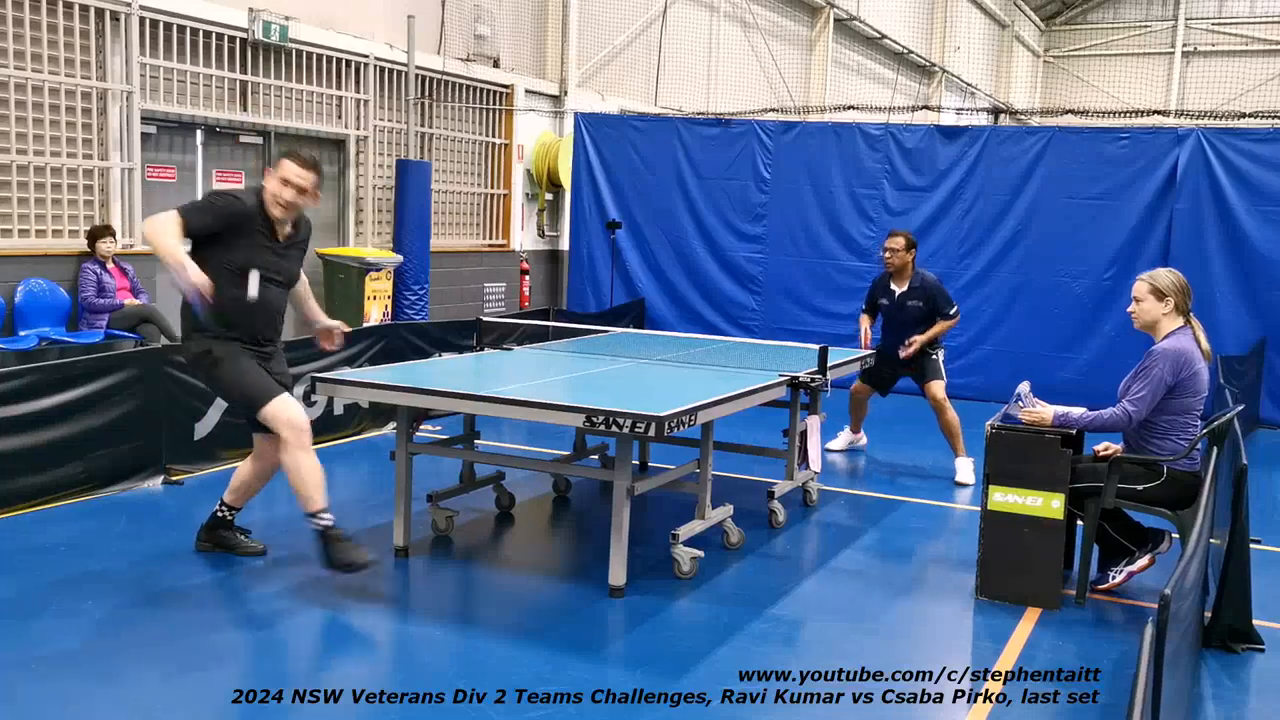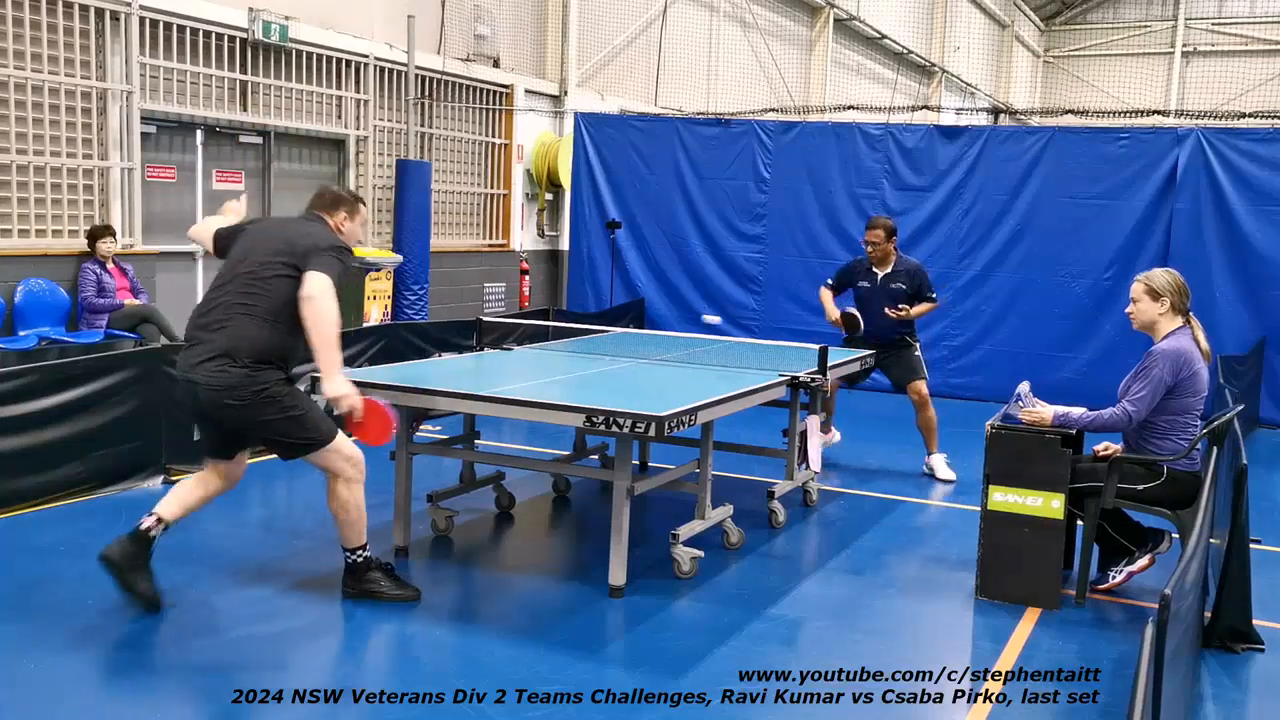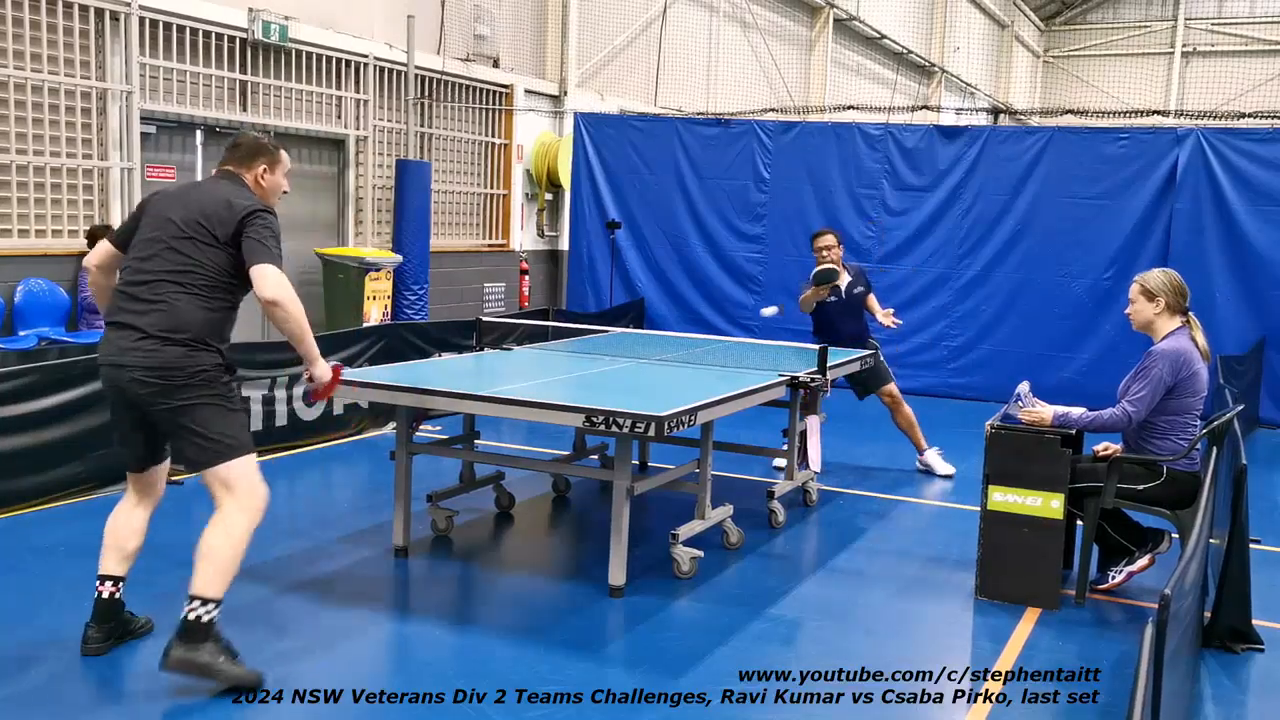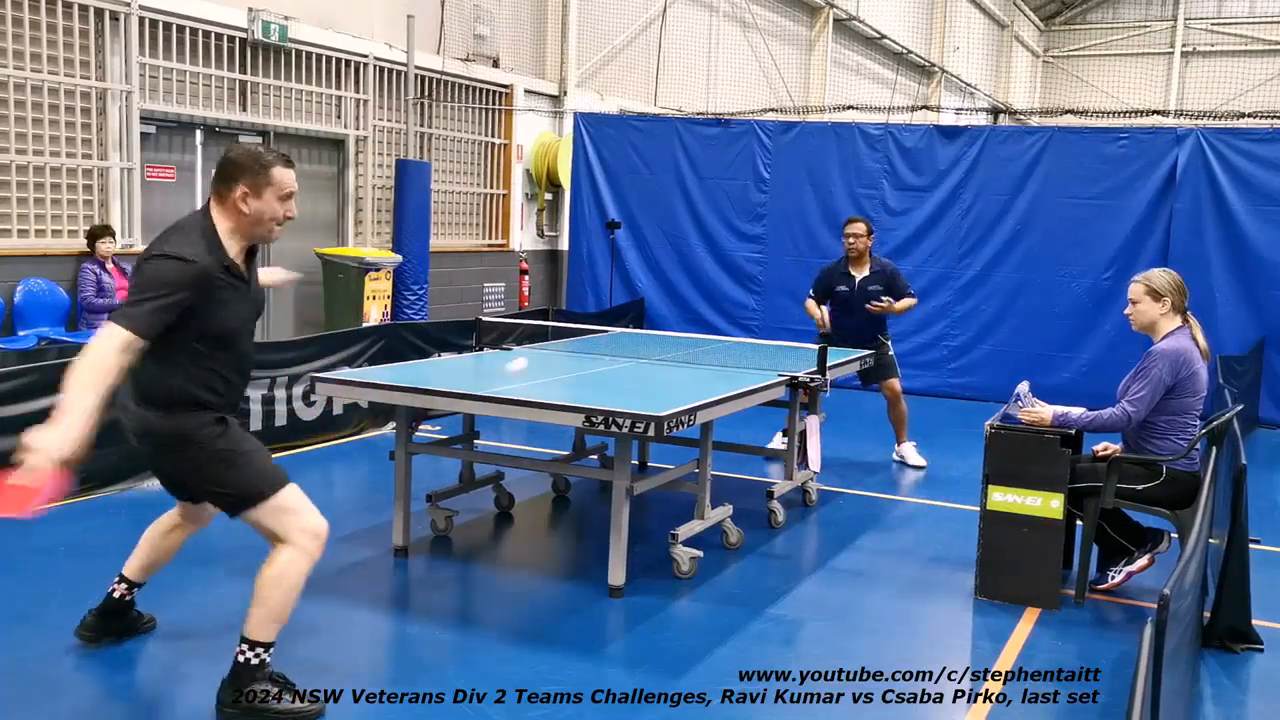
dt=0.4s
person 1, frame 1
left shoulder: (300, 229)
right shoulder: (232, 207)
right elbow: (155, 227)
left wrist: (318, 319)
right wrist: (182, 262)
left hip: (266, 350)
right hip: (219, 346)
left knee: (275, 447)
right knee: (295, 425)
left ankle: (218, 525)
right ankle: (328, 536)
person 1, frame 2
left shoulder: (259, 229)
right shoulder: (329, 246)
left elbow: (201, 232)
right elbow: (316, 294)
left wrist: (230, 215)
right wrist: (334, 375)
left hip: (196, 368)
right hip: (244, 379)
left knee: (225, 471)
right knee: (347, 464)
left ankle: (136, 544)
right ankle: (362, 570)
person 1, frame 3
left shoulder: (162, 199)
right shoulder: (252, 212)
left elbow: (98, 262)
right elbow: (272, 292)
right wrist: (314, 359)
left hip: (119, 360)
right hip: (183, 367)
left knee: (143, 488)
right knee: (244, 497)
left ankle: (105, 614)
right ankle: (195, 636)
person 1, frame 4
left shoulder: (231, 243)
right shoulder: (187, 262)
right elbow: (113, 345)
left wrist: (258, 278)
right wrist: (67, 427)
left hip: (184, 414)
right hip: (189, 424)
left knee: (194, 512)
right knee: (305, 533)
left ankle: (113, 611)
person 2, frame 1
left shoulder: (1168, 352)
right shoulder: (1178, 345)
left elbow: (1127, 415)
left wrist: (1059, 417)
right wrist: (1124, 447)
left hip: (1168, 475)
right hip: (1162, 463)
left knee: (1066, 480)
left ankle: (1143, 542)
right ankle: (1119, 557)
person 2, frame 2
left shoulder: (1168, 353)
right shoulder: (1177, 345)
left elbow: (1127, 415)
left wrist: (1059, 417)
right wrist: (1124, 446)
left hip: (1167, 475)
right hip: (1161, 463)
left knee: (1066, 481)
left ankle: (1143, 542)
right ankle: (1120, 556)
person 2, frame 3
left shoulder: (1167, 353)
right shoulder: (1178, 345)
left elbow: (1127, 416)
left wrist: (1058, 417)
right wrist: (1124, 446)
left hip: (1167, 476)
right hip: (1162, 464)
left knee: (1065, 480)
left ankle: (1143, 543)
right ankle: (1120, 557)
person 2, frame 4
left shoulder: (1167, 353)
right shoulder: (1176, 345)
left elbow: (1126, 415)
left wrist: (1058, 417)
right wrist: (1123, 446)
left hip: (1166, 475)
right hip: (1160, 463)
left knee: (1064, 480)
left ankle: (1142, 542)
right ankle: (1119, 556)
person 3, frame 1
left shoulder: (929, 284)
right shoulder: (879, 283)
left elbow: (952, 317)
right elbow: (868, 312)
left wrist: (923, 339)
right wrist: (865, 327)
left hip: (925, 352)
right hip: (888, 352)
left knee: (938, 398)
right knee: (857, 392)
left ankle: (962, 460)
right ankle: (855, 434)
person 3, frame 2
left shoulder: (912, 269)
right shoulder: (857, 267)
left elbow: (931, 302)
right elbow: (827, 288)
left wrist: (910, 313)
right wrist: (830, 308)
left hip: (901, 344)
right hip: (861, 341)
left knee: (920, 396)
left ankle: (934, 458)
right ankle: (826, 432)
person 3, frame 3
left shoulder: (857, 272)
right shoulder: (816, 283)
right elbow: (804, 306)
left wrist: (879, 313)
right wrist: (814, 294)
left hip: (862, 348)
left knee: (893, 397)
left ankle: (926, 454)
person 3, frame 4
left shoulder: (887, 270)
right shoulder: (831, 271)
left elbow: (910, 299)
right elbow: (811, 300)
left wrist: (892, 309)
right wrist: (817, 313)
left hip: (873, 343)
right hip: (834, 341)
left knee: (894, 391)
left ankle: (903, 447)
right ankle: (785, 437)
